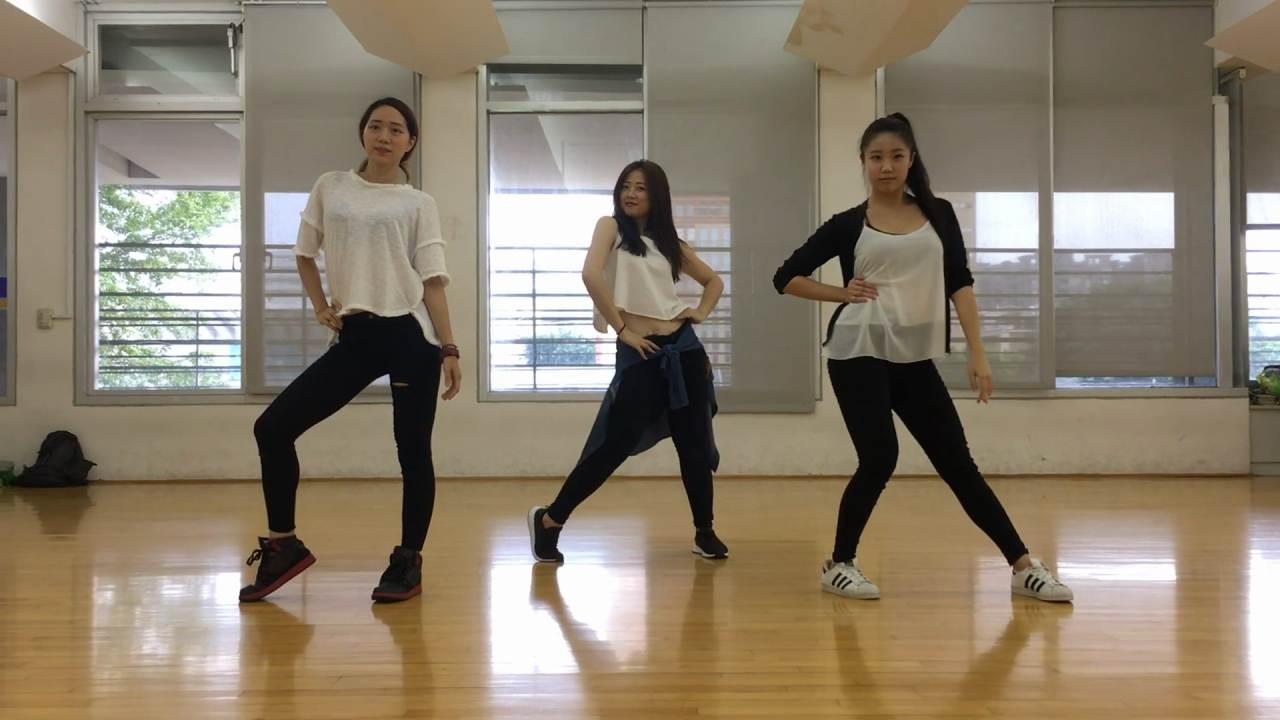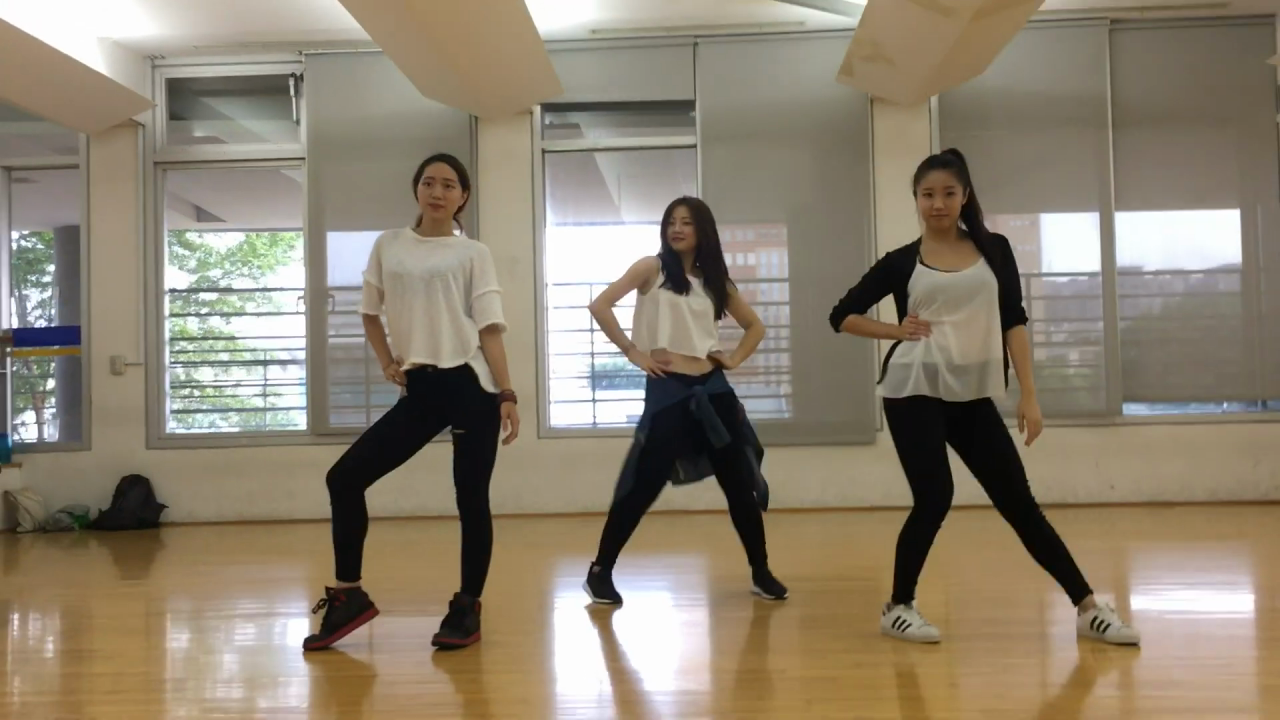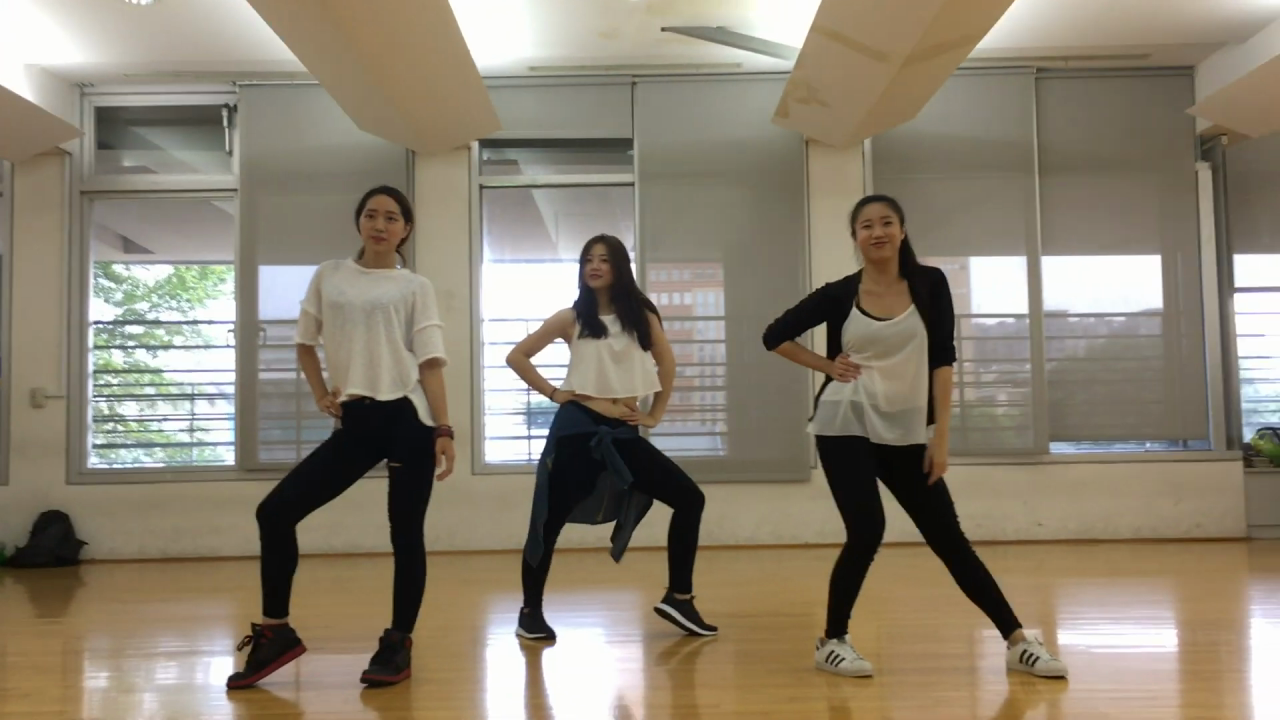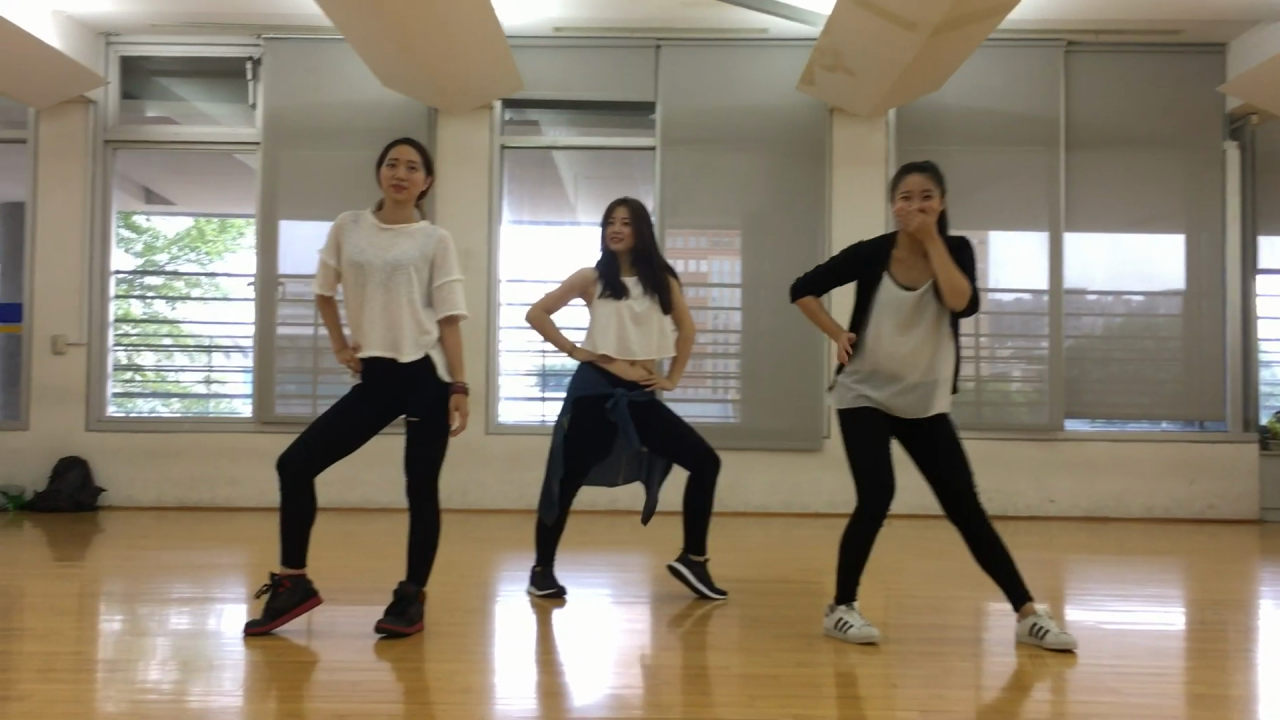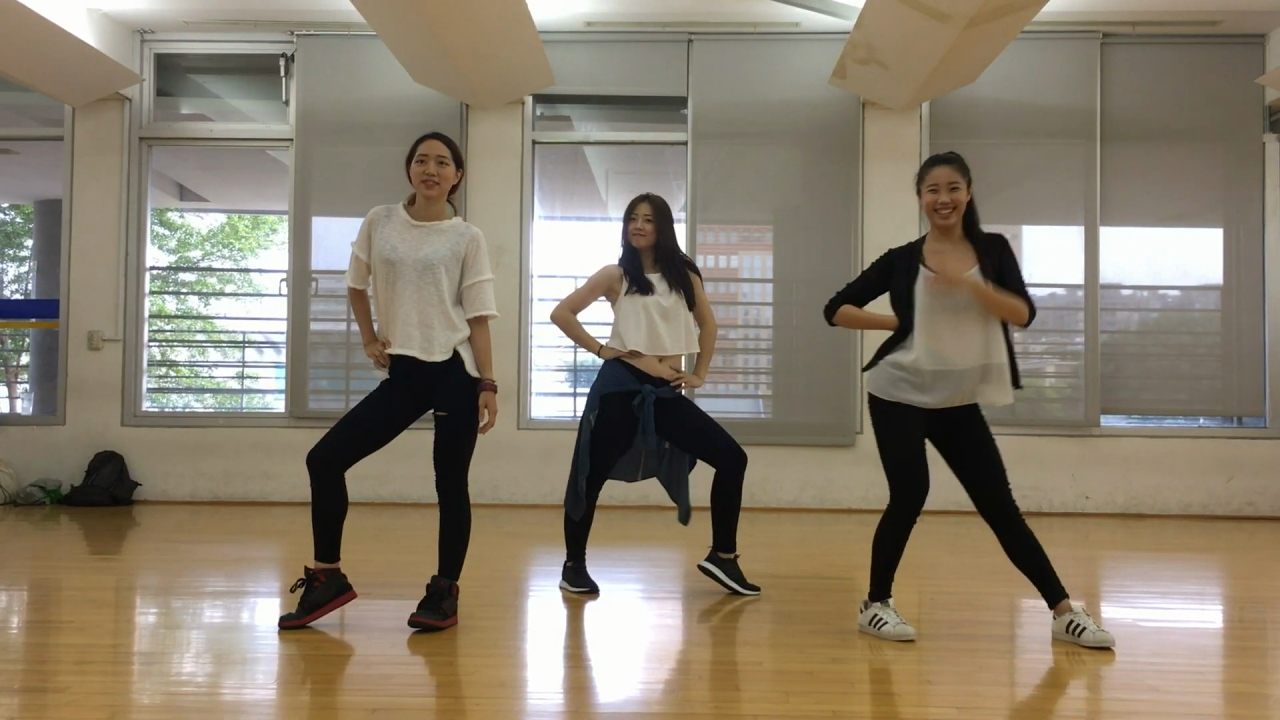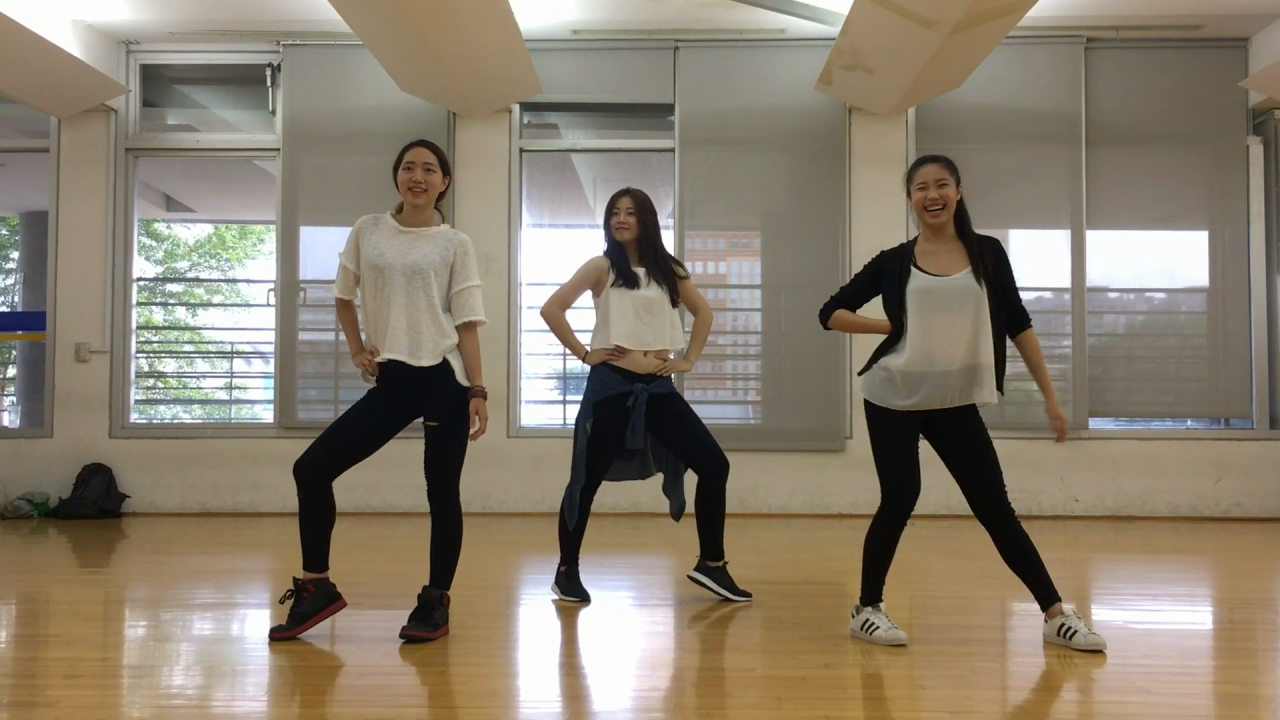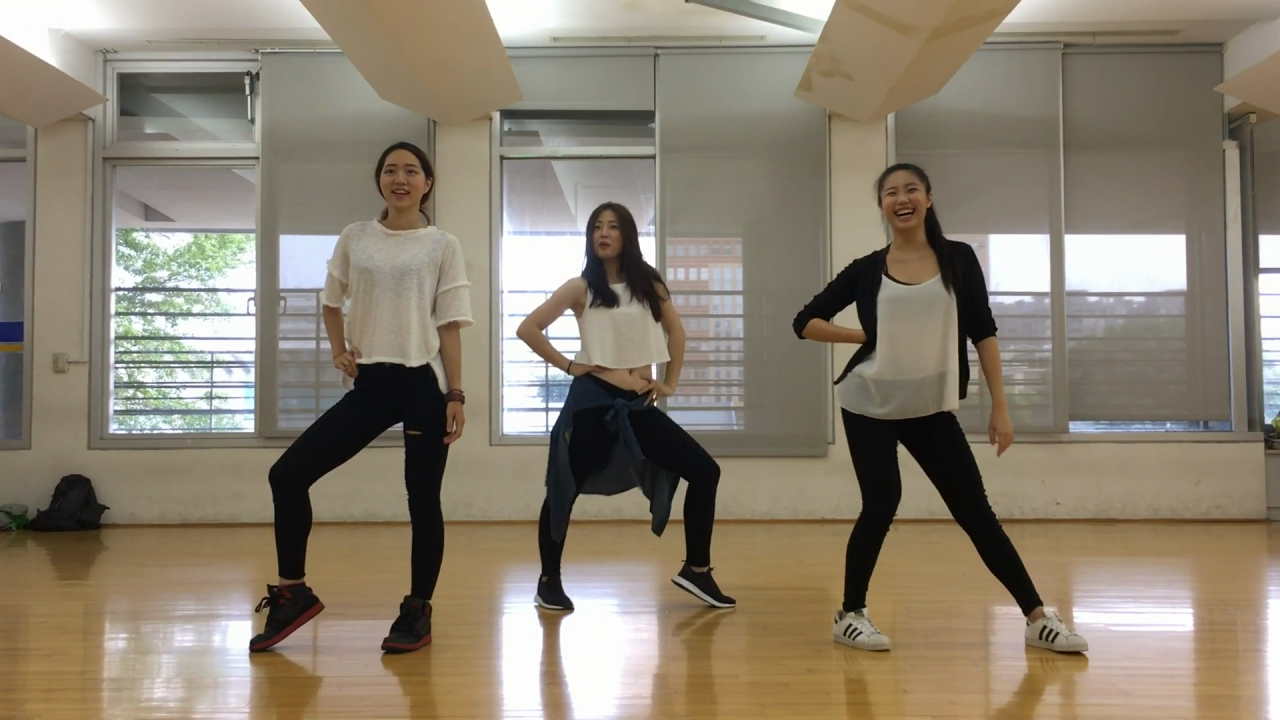
dt=0.7s
person 1, frame 1
left shoulder: (419, 204)
right shoulder: (330, 188)
left elbow: (432, 280)
right elbow: (305, 254)
left wrist: (449, 348)
right wrist: (321, 309)
left hip: (410, 335)
right hip: (354, 338)
left knee: (412, 449)
right knee: (273, 427)
left ankle: (408, 561)
right ankle: (284, 544)
person 1, frame 2
left shoulder: (474, 254)
right shoulder: (389, 245)
left elbow: (490, 328)
right elbow: (371, 312)
left wrist: (507, 394)
right wrist: (386, 364)
left hip: (470, 386)
right hip: (418, 390)
left knee: (471, 497)
right knee: (345, 477)
left ankle: (467, 607)
right ankle: (349, 595)
person 1, frame 3
left shoulder: (416, 288)
right shoulder: (328, 276)
left elbow: (430, 362)
right elbow: (305, 342)
left wrist: (444, 429)
right wrist: (321, 396)
left hip: (407, 419)
right hip: (354, 423)
left knee: (405, 531)
right knee: (275, 511)
left ankle: (398, 643)
right ankle: (276, 631)
person 1, frame 4
left shoulder: (436, 240)
right shoulder: (348, 228)
left elbow: (448, 319)
right elbow: (325, 293)
left wrist: (459, 387)
right wrist: (341, 348)
left hip: (426, 376)
right hip: (374, 377)
left knee: (421, 487)
right knee: (296, 464)
left ankle: (412, 596)
right ankle: (293, 582)
person 1, frame 5
left shoulder: (467, 238)
right shoulder: (379, 223)
left elbow: (478, 317)
right elbow: (357, 286)
left wrist: (488, 385)
right wrist: (369, 341)
left hip: (455, 373)
right hip: (402, 374)
left knee: (450, 482)
right knee: (325, 459)
left ankle: (444, 591)
right ankle: (328, 577)
person 1, frame 6
left shoulder: (455, 244)
right shoulder: (366, 231)
left elbow: (466, 323)
right elbow: (344, 296)
left wrist: (477, 391)
right wrist: (357, 351)
left hip: (444, 380)
right hip: (390, 381)
left knee: (442, 491)
right knee: (312, 467)
left ankle: (436, 601)
right ankle: (317, 586)
person 1, frame 7
left shoulder: (443, 246)
right shoulder: (354, 238)
left elbow: (449, 325)
right elbow: (332, 303)
left wrist: (455, 395)
right wrist: (339, 353)
left hip: (424, 383)
right hip: (370, 384)
left knee: (423, 497)
right knee: (288, 473)
left ankle: (418, 610)
right ankle: (293, 591)
person 2, frame 1
left shoulder: (939, 214)
right shoulder: (847, 225)
left elbow: (960, 283)
right elbow: (787, 277)
left wrist: (977, 351)
right wrist: (842, 293)
left hip: (915, 357)
right hip: (859, 352)
left knee: (957, 462)
right knee: (879, 458)
left ankle: (1024, 567)
right ankle: (839, 564)
person 2, frame 2
left shoulder: (993, 249)
right shoulder: (901, 262)
left elbow: (1014, 321)
right elbow: (842, 315)
left wrist: (1028, 394)
right wrist: (897, 330)
left hip: (974, 395)
right hip: (915, 390)
left knee: (1019, 502)
right knee: (934, 498)
left ankle: (1089, 608)
right ankle: (898, 608)
person 2, frame 3
left shoulder: (929, 283)
right shoulder: (840, 294)
left elbow: (943, 360)
right elbow: (775, 335)
left wrist: (939, 435)
right wrist: (827, 366)
left hip: (905, 431)
right hip: (845, 427)
left knee: (949, 537)
right knee: (866, 532)
left ankle: (1018, 641)
right ankle: (832, 642)
person 2, frame 4
left shoulder: (955, 250)
right shoulder: (871, 254)
left elbow: (962, 304)
right elbow: (802, 290)
left wrist: (932, 241)
right wrist: (839, 336)
left hip: (926, 402)
right hip: (866, 396)
left knee: (966, 507)
right knee: (876, 498)
left ankle: (1028, 613)
right ankle: (841, 608)
person 2, frame 5
left shoulder: (993, 250)
right shoulder: (901, 260)
left elbow: (1023, 312)
right elbow: (836, 309)
left wrist: (969, 284)
right wrist: (897, 321)
left hip: (959, 401)
right hip: (898, 394)
left knee: (1000, 505)
right knee: (909, 494)
left ankle: (1064, 611)
right ankle: (876, 603)
person 2, frame 6
left shoulder: (987, 253)
right shoulder: (893, 261)
left elbow: (1017, 323)
right elbow: (831, 313)
left wrist: (1050, 394)
right wrist: (889, 326)
left hip: (956, 403)
right hip: (893, 398)
left knee: (995, 506)
right knee: (900, 498)
left ankle: (1056, 615)
right ankle: (867, 608)
person 2, frame 7
left shoulder: (958, 259)
right shoulder: (865, 270)
left elbow: (983, 332)
right elbow: (806, 323)
left wrist: (1000, 406)
right wrist: (863, 335)
left hip: (932, 409)
right hip: (870, 405)
left knee: (975, 510)
right knee: (881, 503)
left ankle: (1038, 618)
right ankle: (850, 614)
person 3, frame 1
left shoulder: (669, 242)
right shoulder: (611, 227)
left elbow: (713, 280)
right elbow: (591, 274)
left wrist: (703, 311)
right wrist: (621, 328)
left hip: (684, 348)
right hip: (639, 353)
left knee: (695, 444)
right knee: (616, 445)
left ankle: (704, 532)
right ankle: (548, 520)
person 3, frame 2
left shoulder: (716, 281)
right shoulder: (652, 268)
left elbow: (755, 326)
right elbow: (600, 306)
left wrist: (733, 359)
right wrist: (634, 353)
left hip: (713, 390)
right hip: (668, 392)
left knee: (740, 483)
right knee: (644, 487)
left ankle: (761, 572)
right ankle: (601, 570)
person 3, frame 3
left shoulder: (642, 315)
right shoulder: (571, 318)
left elbow: (667, 363)
right elbow: (517, 356)
left wrist: (655, 414)
right wrist: (553, 393)
left hip: (624, 432)
right hip: (578, 428)
left knee: (689, 498)
right knee: (551, 519)
left ankle: (679, 598)
right ankle: (531, 612)
person 3, frame 4
left shoulder: (662, 280)
right shoulder: (592, 278)
left elbow: (686, 329)
right elbow: (536, 313)
left wrist: (673, 377)
right wrist: (573, 351)
left hip: (641, 395)
right hip: (597, 389)
left knee: (705, 462)
right knee: (568, 479)
left ankle: (693, 559)
right ankle: (542, 569)
person 3, frame 5
left shoulder: (684, 276)
right shoulder: (615, 274)
left elbow: (707, 326)
right elbow: (562, 313)
left wrist: (699, 373)
right wrist: (600, 349)
left hip: (667, 392)
right hip: (622, 385)
left knee: (731, 459)
right knee: (593, 473)
left ankle: (722, 557)
right ankle: (574, 565)
person 3, frame 6
left shoulder: (668, 269)
right shoulder: (601, 267)
left elbow: (703, 312)
right elbow: (551, 309)
left wrist: (688, 360)
right wrist: (584, 354)
left hip: (658, 387)
right hip: (612, 385)
left knee: (714, 464)
right knee: (588, 478)
left ankle: (711, 564)
right ankle: (567, 572)
person 3, frame 7
left shoulder: (650, 284)
right shoulder: (581, 287)
left elbow: (676, 331)
right elbow: (528, 329)
left wrist: (671, 381)
right wrist: (568, 365)
left hip: (640, 404)
right hip: (594, 400)
left knee: (704, 472)
right knee: (565, 488)
left ankle: (697, 571)
right ankle: (549, 580)
